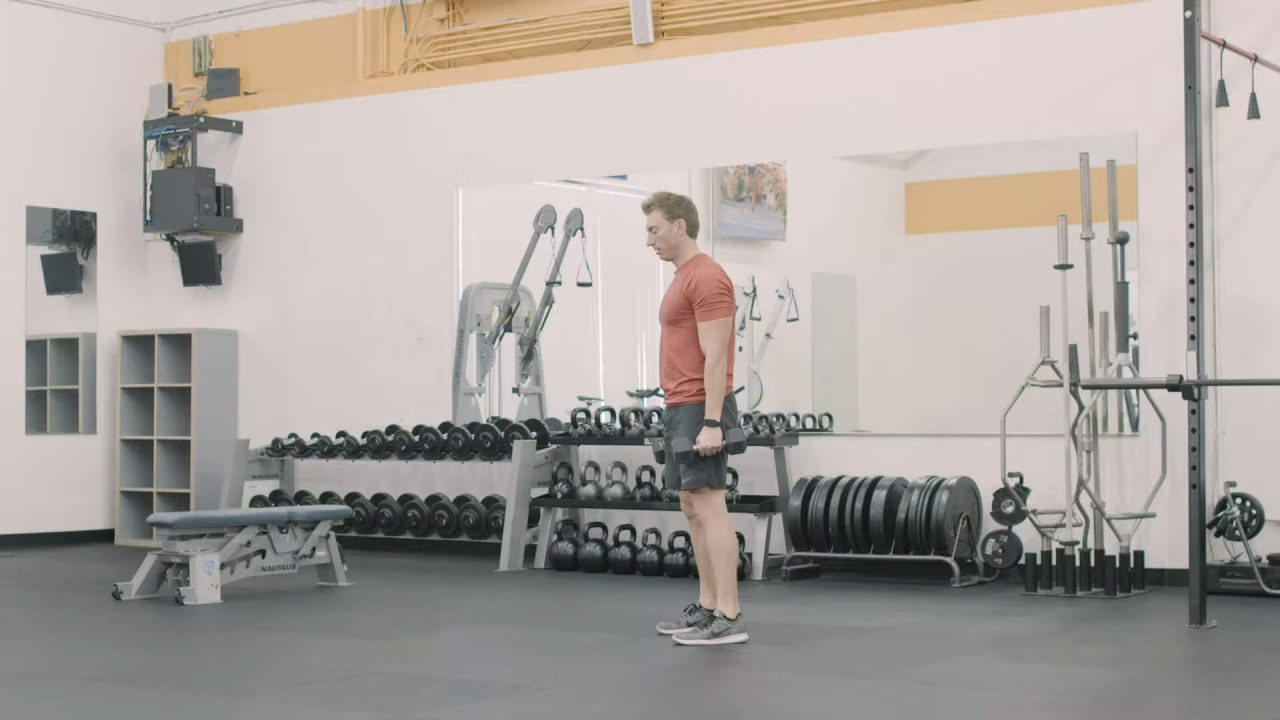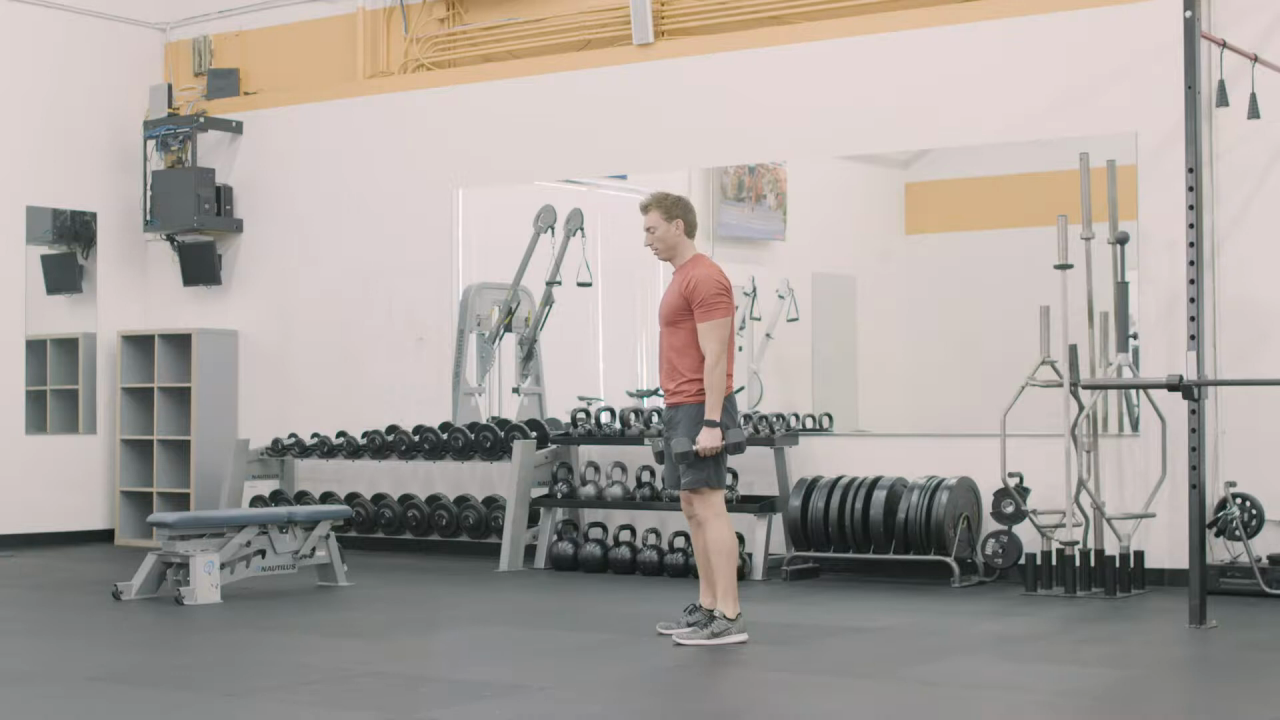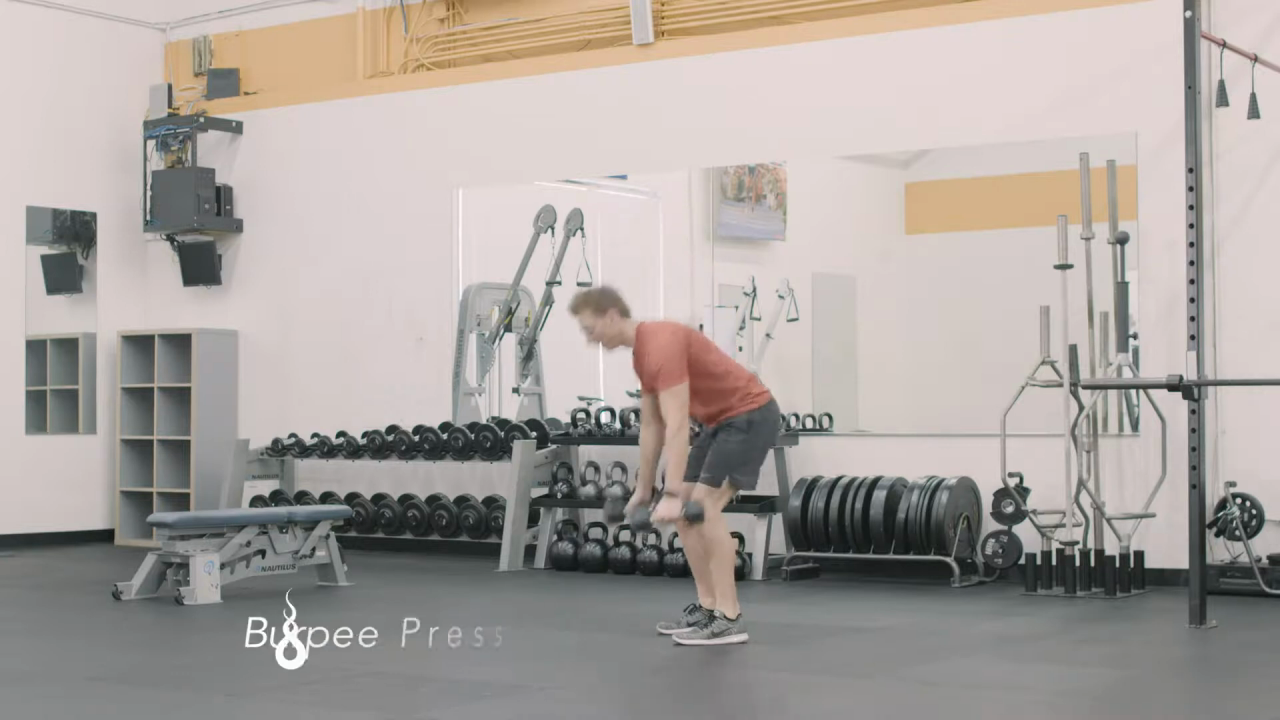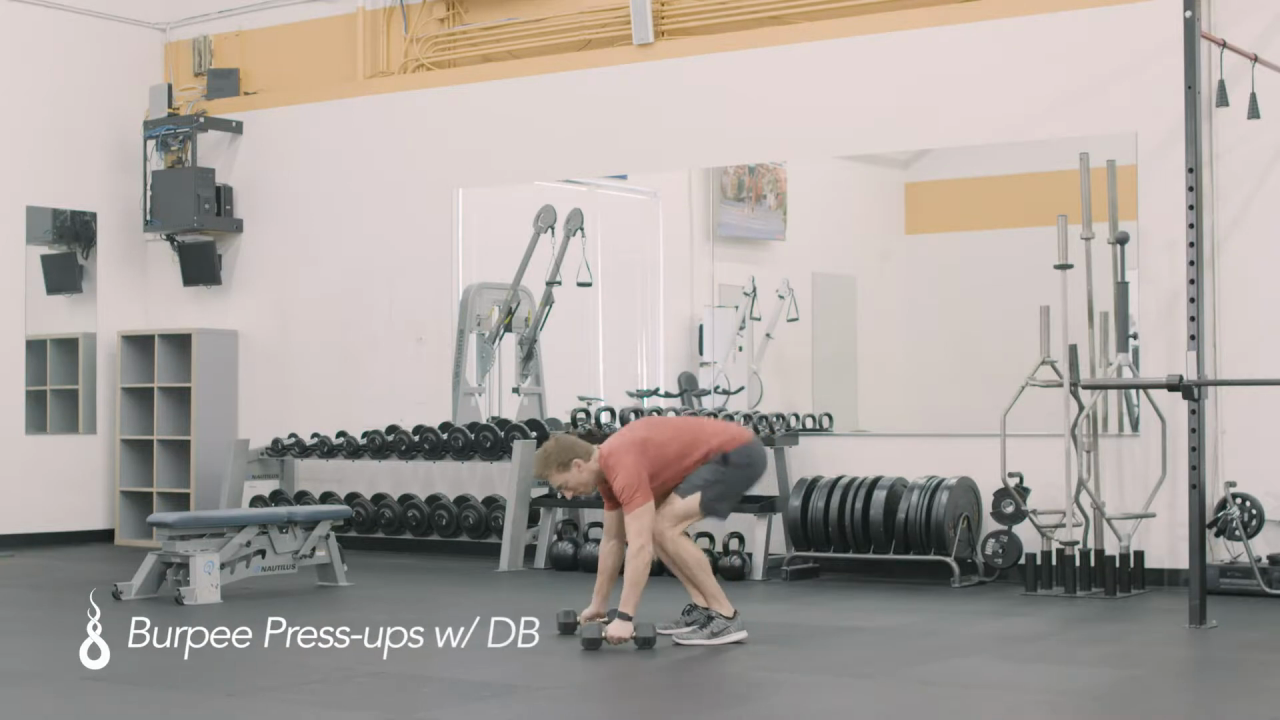
dt=0.5s
person 1, frame 1
left shoulder: (706, 278)
right shoulder: (683, 279)
left elbow: (716, 357)
left wrist: (712, 423)
left hip: (701, 411)
right hip: (682, 410)
left knee: (709, 508)
right knee: (693, 510)
left ankle: (728, 618)
right ankle: (707, 608)
person 1, frame 2
left shoulder: (704, 278)
right shoulder: (682, 278)
left elbow: (715, 358)
left wrist: (711, 423)
left hip: (701, 410)
right hip: (681, 410)
left knee: (707, 508)
right knee: (693, 509)
left ankle: (728, 617)
right ankle: (708, 608)
person 1, frame 3
left shoulder: (661, 345)
right shoulder: (642, 351)
left elbow: (676, 428)
right elbow: (651, 427)
left wrist: (671, 497)
right wrist: (643, 488)
left hip: (750, 417)
right hip: (725, 419)
left knee: (702, 507)
right knee: (686, 505)
left ankle: (728, 619)
right ankle: (707, 608)
person 1, frame 4
left shoulder: (624, 467)
right shoulder: (607, 466)
left elbow: (639, 548)
right elbow: (612, 541)
left wrist: (624, 618)
right wrist: (597, 604)
left hip: (739, 454)
right hip: (728, 454)
left knee: (663, 526)
right knee: (650, 527)
left ankle: (724, 617)
right ankle: (703, 608)
